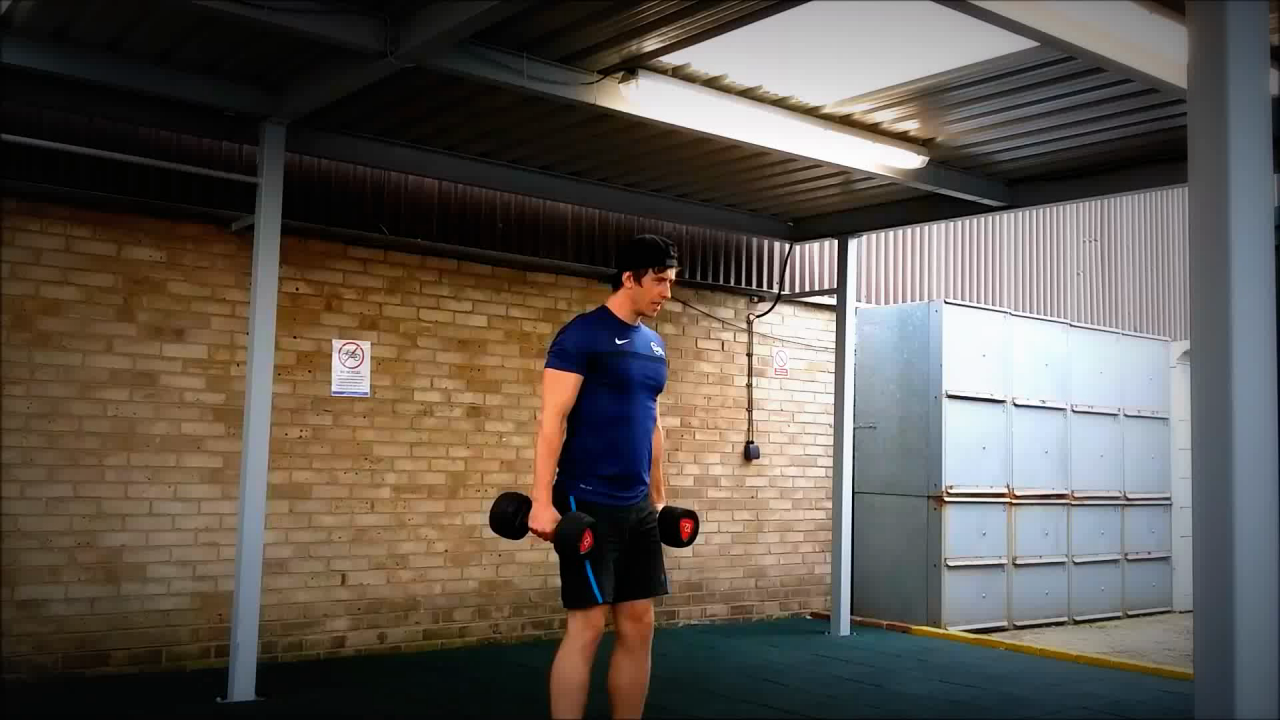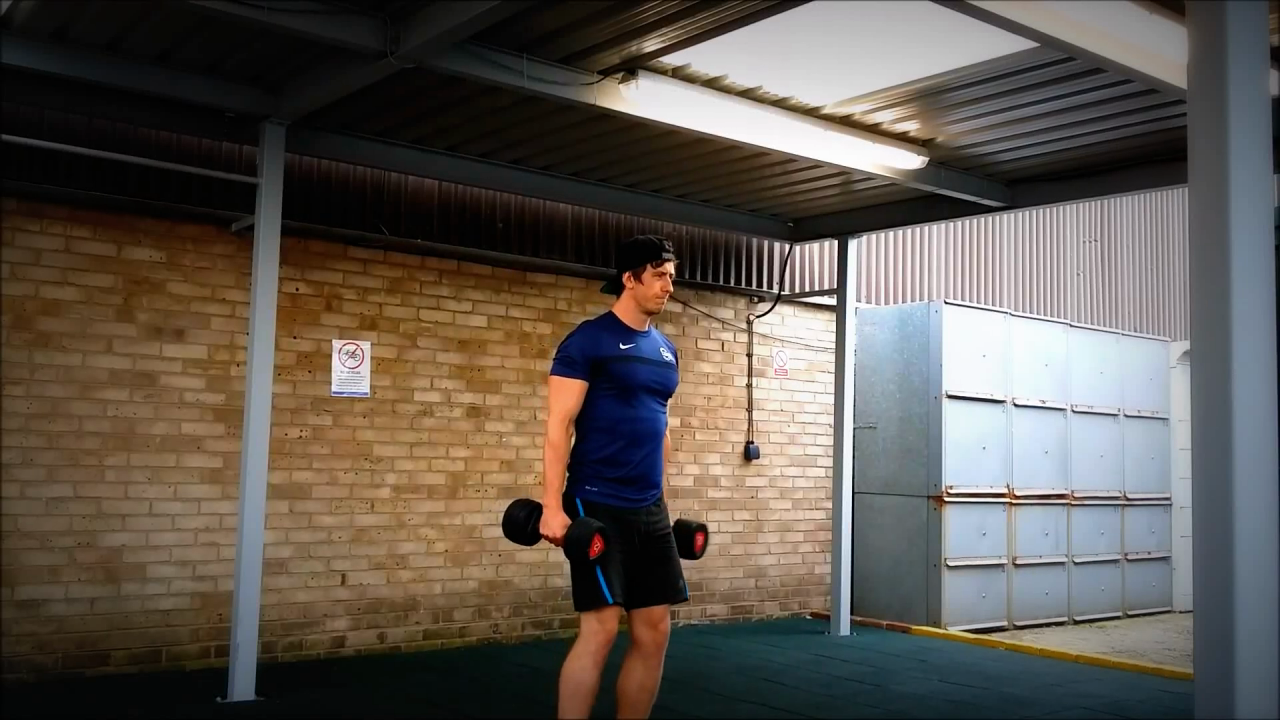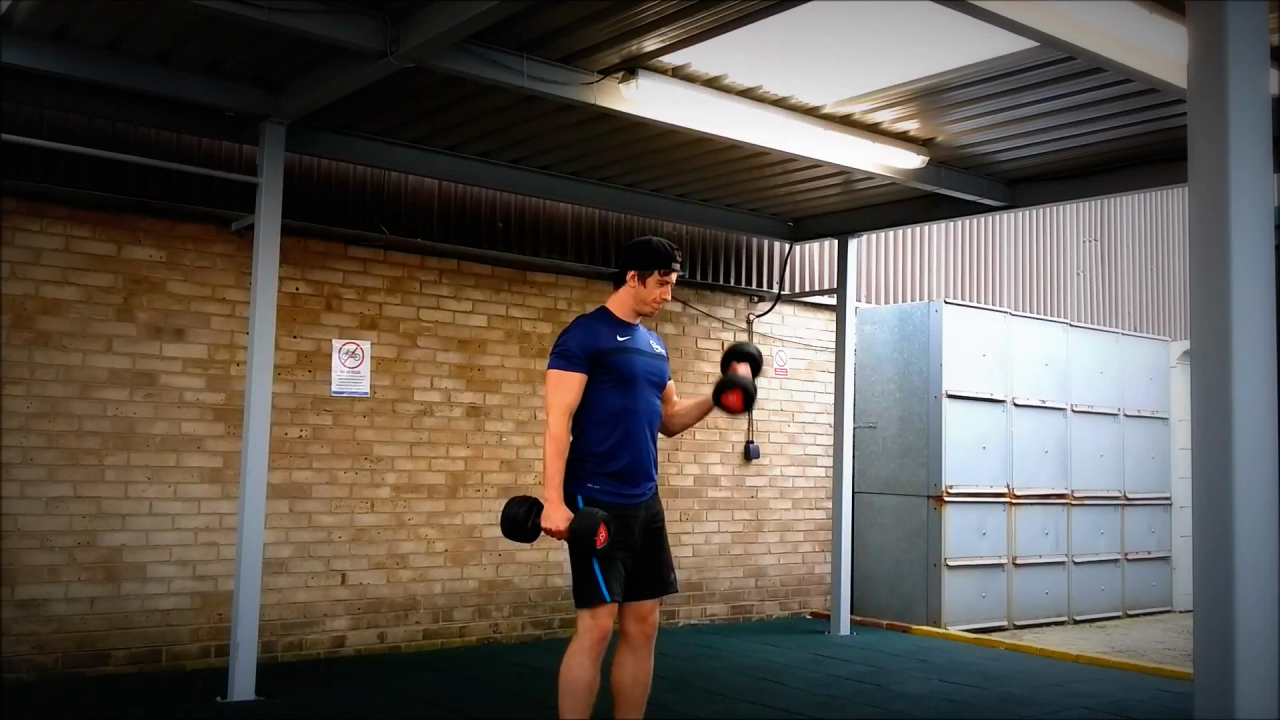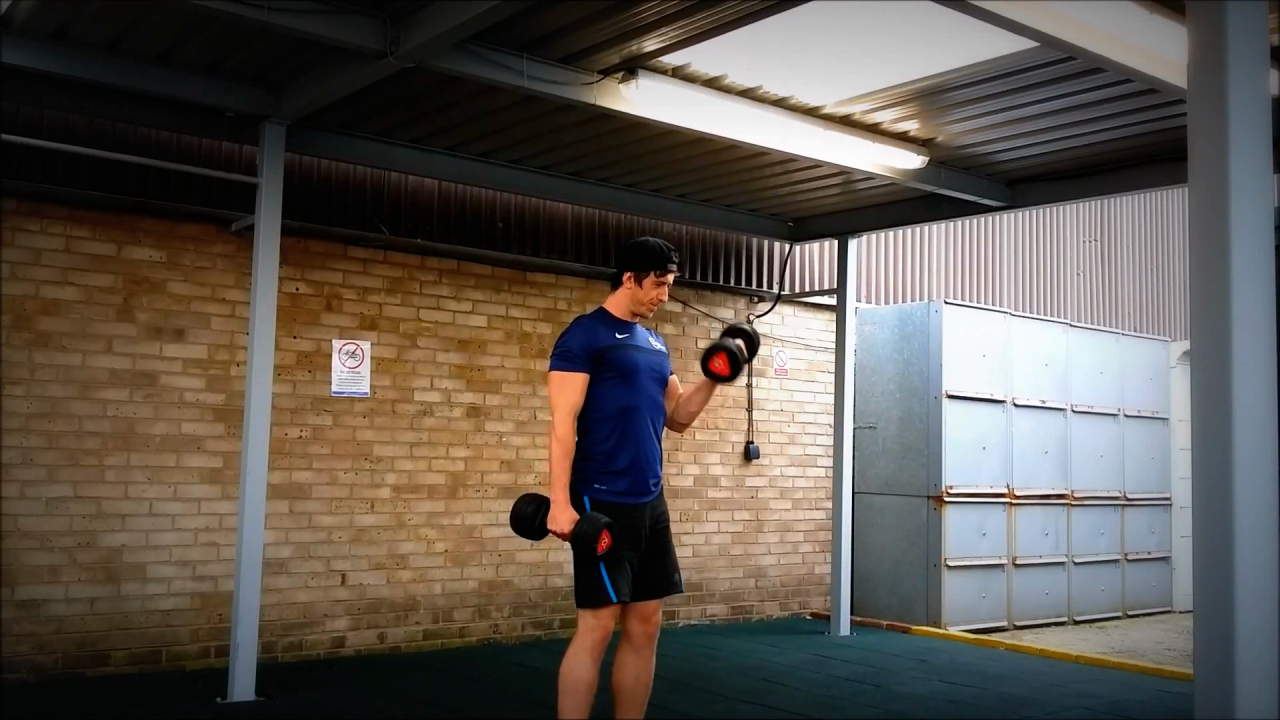
dt=0.5s
person 1, frame 1
left shoulder: (654, 344)
right shoulder: (582, 335)
right elbow: (552, 419)
left wrist: (658, 494)
right wrist: (542, 500)
left hip: (636, 505)
right hip: (588, 502)
left knee: (638, 627)
right knee: (587, 628)
person 1, frame 2
left shoulder: (665, 350)
right shoulder: (588, 341)
right elbow: (559, 426)
right wrist: (552, 506)
left hip: (650, 509)
right hip: (596, 505)
left knee: (653, 633)
right knee: (600, 630)
person 1, frame 3
left shoulder: (654, 344)
right shoulder: (584, 335)
left elbow: (668, 421)
right elbow: (558, 420)
left wrist: (712, 398)
right wrist: (553, 499)
left hip: (645, 502)
right hip: (596, 502)
left knee: (642, 625)
right knee: (596, 626)
person 1, frame 4
left shoulder: (653, 342)
right shoulder: (584, 335)
left elbow: (678, 417)
right elbow: (563, 421)
left wrist: (714, 377)
right wrist: (560, 501)
left hip: (650, 500)
right hip: (602, 501)
left knee: (644, 625)
right knee: (597, 625)
